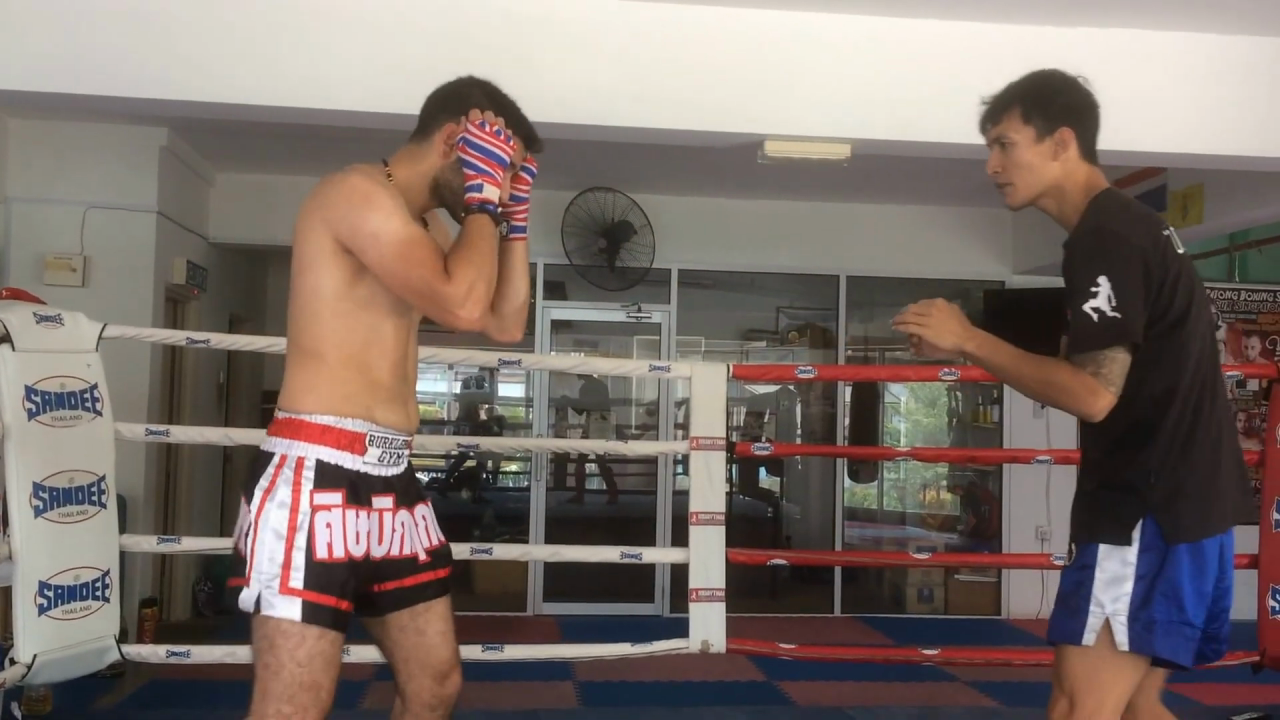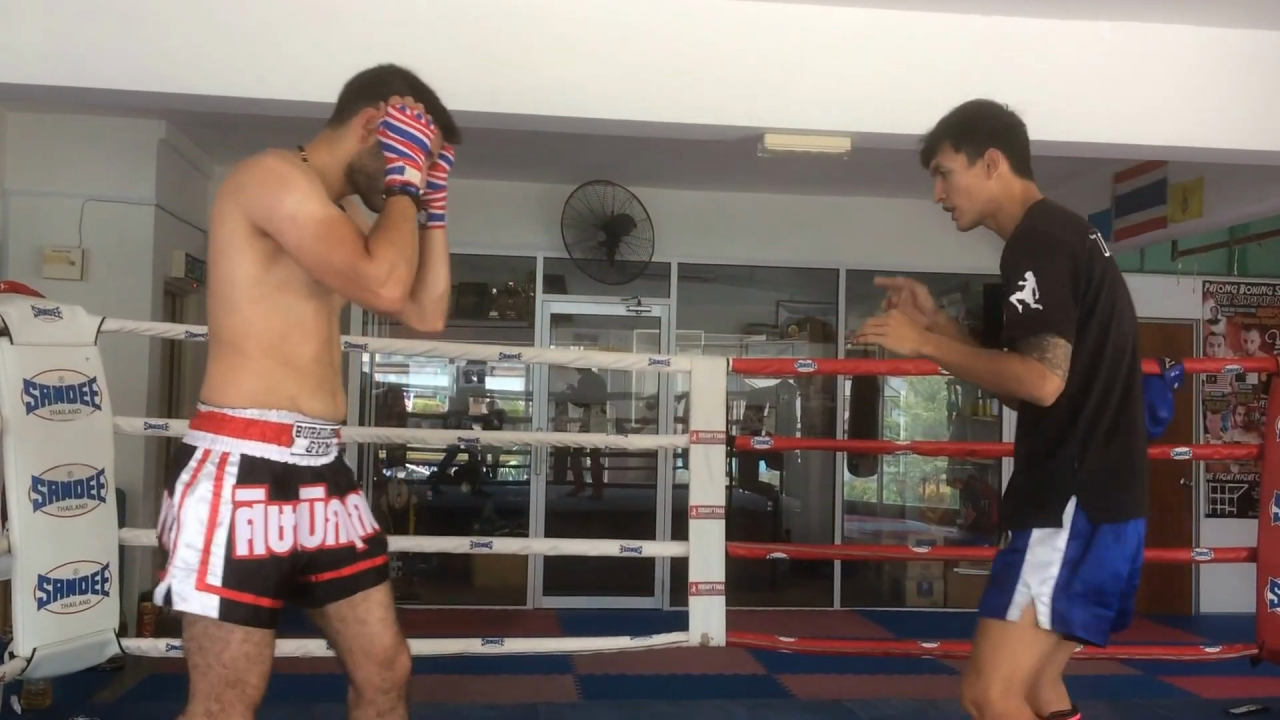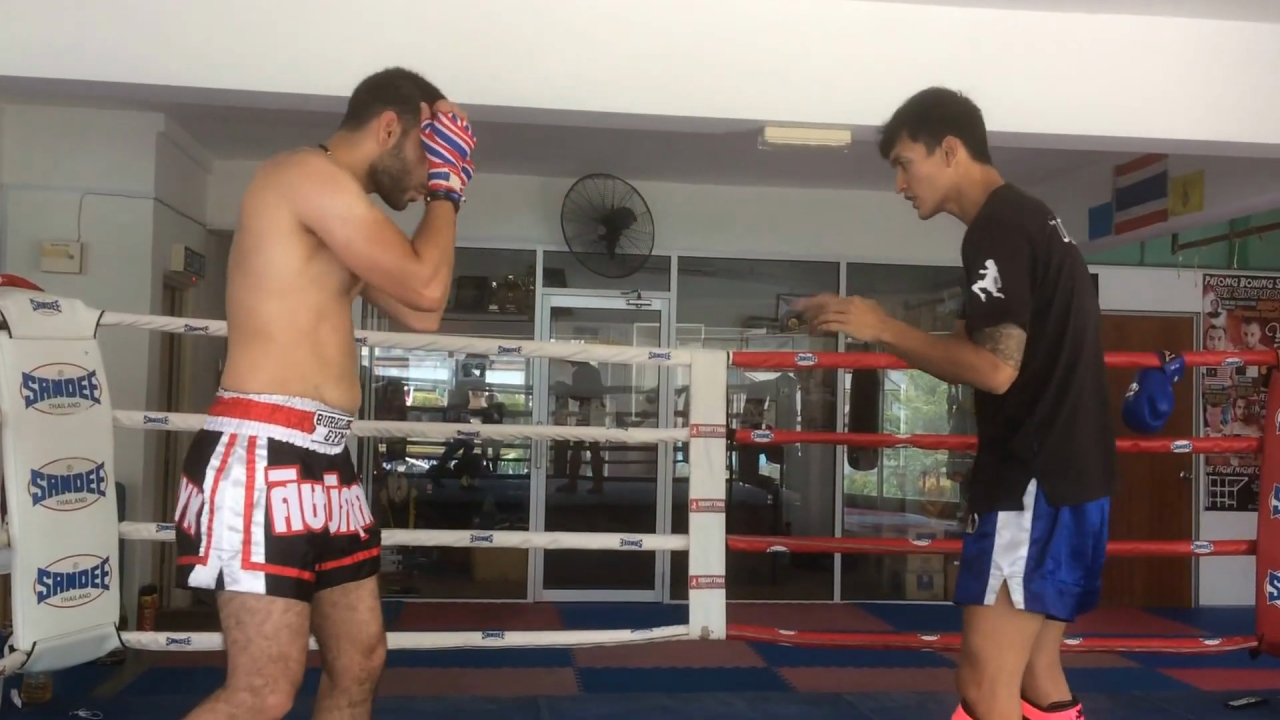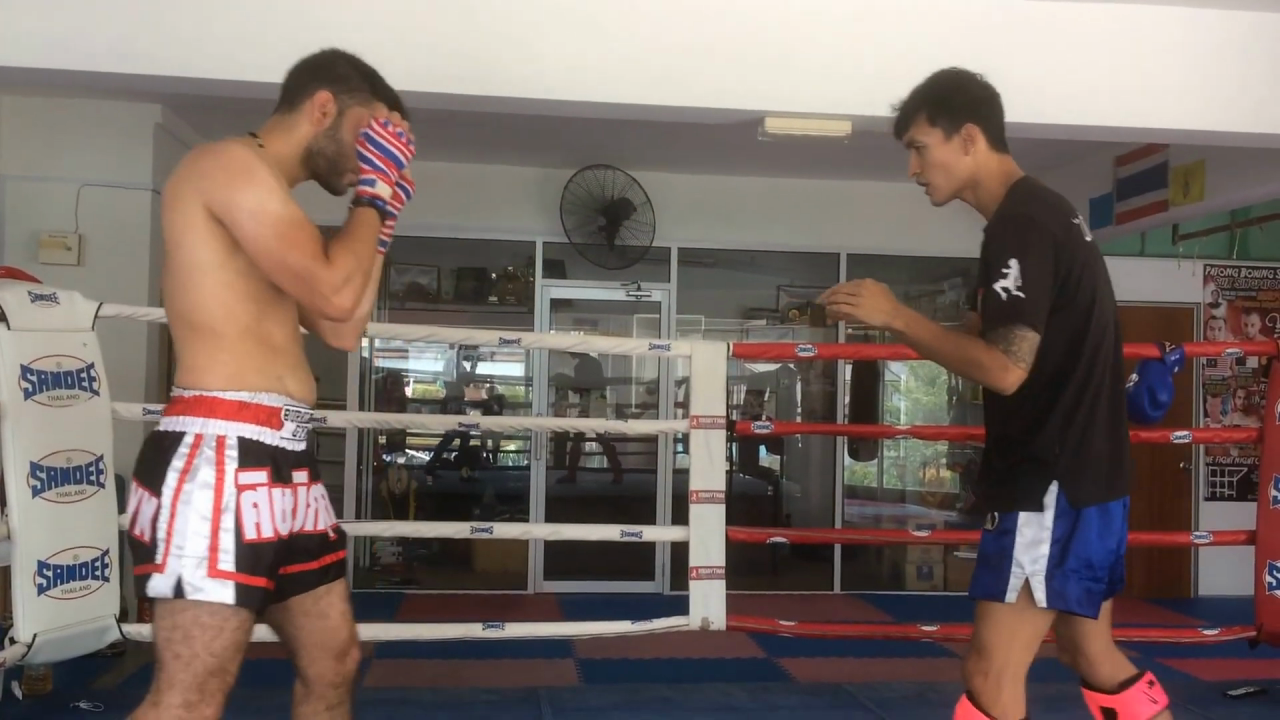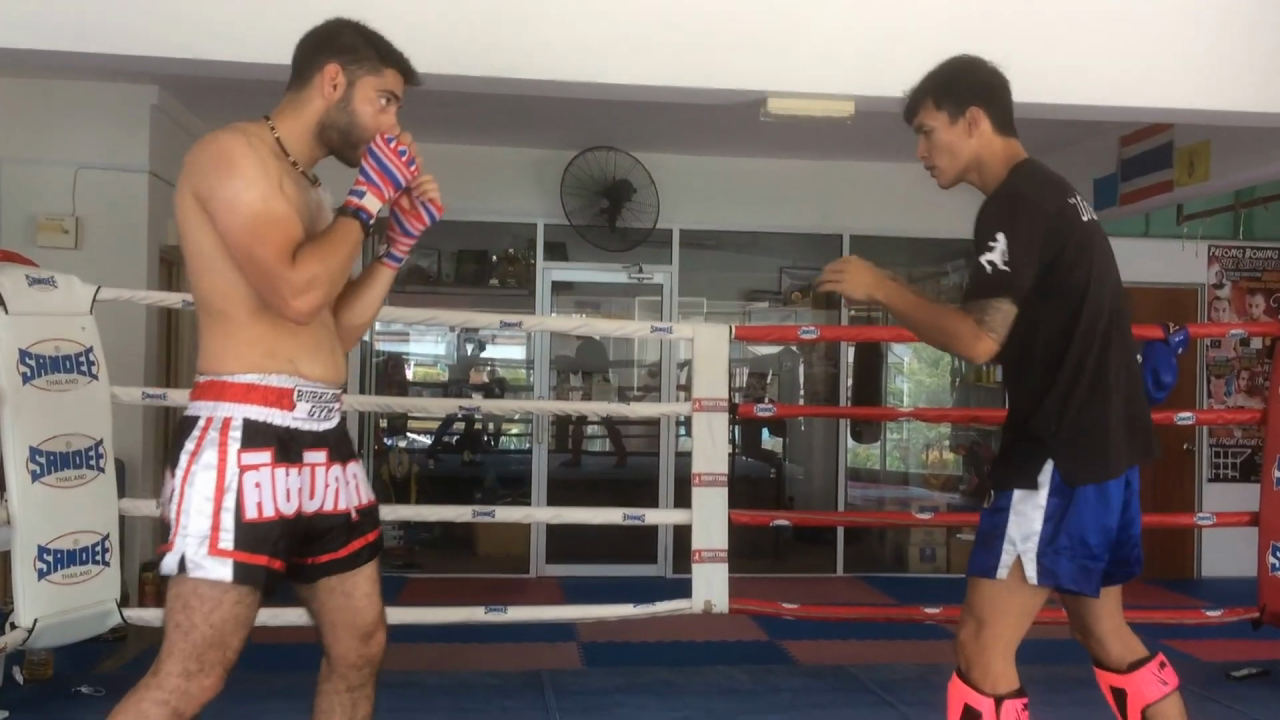
dt=0.5s
person 1, frame 1
left shoulder: (415, 229)
right shoulder: (359, 192)
left elbow: (506, 323)
right elbow: (463, 305)
left wrist: (511, 214)
right wrist: (484, 196)
left hip: (388, 478)
right hip: (316, 473)
person 1, frame 2
left shoulder: (334, 216)
right shoulder: (274, 174)
left elbow: (426, 313)
right elbow: (383, 285)
left wrist: (430, 202)
right wrist: (404, 179)
left hip: (320, 470)
right hip: (244, 469)
person 1, frame 3
left shoulder: (333, 209)
right shoulder: (310, 173)
left elbow: (421, 315)
right elbow: (424, 287)
left wrist: (442, 189)
right wrist: (445, 184)
left hip: (318, 458)
right hip: (261, 453)
left knee: (359, 663)
person 1, frame 4
left shoulder: (266, 202)
right shoulder: (230, 163)
left elbow: (343, 331)
right elbow: (334, 294)
left wrist: (380, 217)
right wrist: (374, 191)
left hip: (280, 463)
right hip: (218, 457)
left knee: (333, 663)
person 1, frame 5
left shoulder: (307, 189)
right shoulder: (233, 153)
right elbow: (296, 293)
left wrist: (400, 239)
right wrist: (368, 197)
left hip: (322, 443)
right hip: (244, 439)
left knee: (358, 648)
person 2, frame 1
left shoulder: (1104, 239)
right shoulder: (1127, 230)
left elbow: (1093, 394)
right elbow: (1088, 377)
left wrist: (970, 341)
right wrist: (969, 345)
left hip: (1146, 507)
right hip: (1183, 500)
person 2, frame 2
left shoulder: (1037, 244)
right shoulder: (1069, 239)
left elbow: (1040, 381)
left wrist: (926, 343)
right wrist: (934, 323)
left hip: (1075, 499)
right hip: (1103, 496)
person 2, frame 3
left shoulder: (997, 231)
right shoulder: (1032, 222)
left elbow: (995, 369)
right elbow: (983, 355)
left wrist: (885, 329)
right wrist: (866, 323)
left hip: (1035, 482)
right hip: (1073, 479)
person 2, frame 4
left shoulder: (1019, 226)
right shoulder: (1044, 216)
left elbow: (1005, 368)
right elbow: (995, 347)
left wrist: (897, 317)
right wrist: (889, 315)
left hip: (1050, 482)
right hip: (1084, 475)
right knee: (1092, 655)
person 2, frame 5
left shoulder: (1015, 204)
right shoulder: (1052, 197)
left elbow: (977, 339)
left wrist: (878, 289)
right wrist: (892, 296)
left hip: (1060, 456)
right hip: (1105, 450)
left knee: (983, 644)
right knee: (1104, 632)
